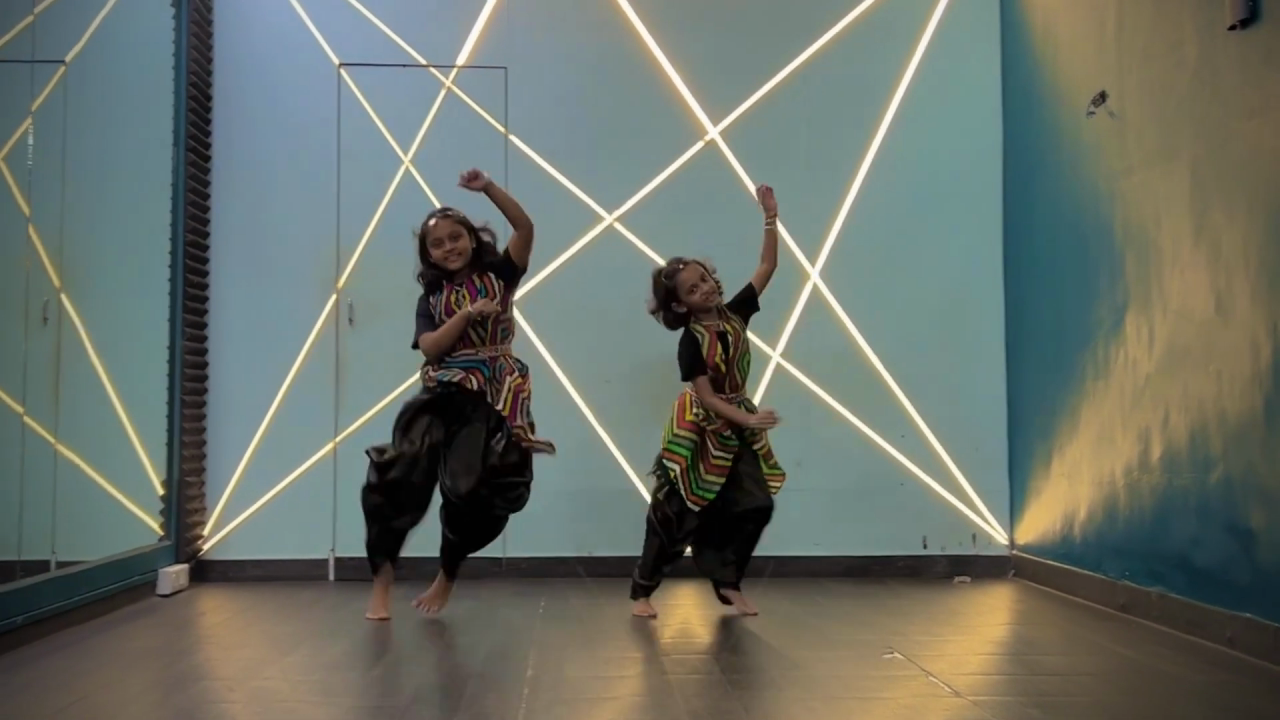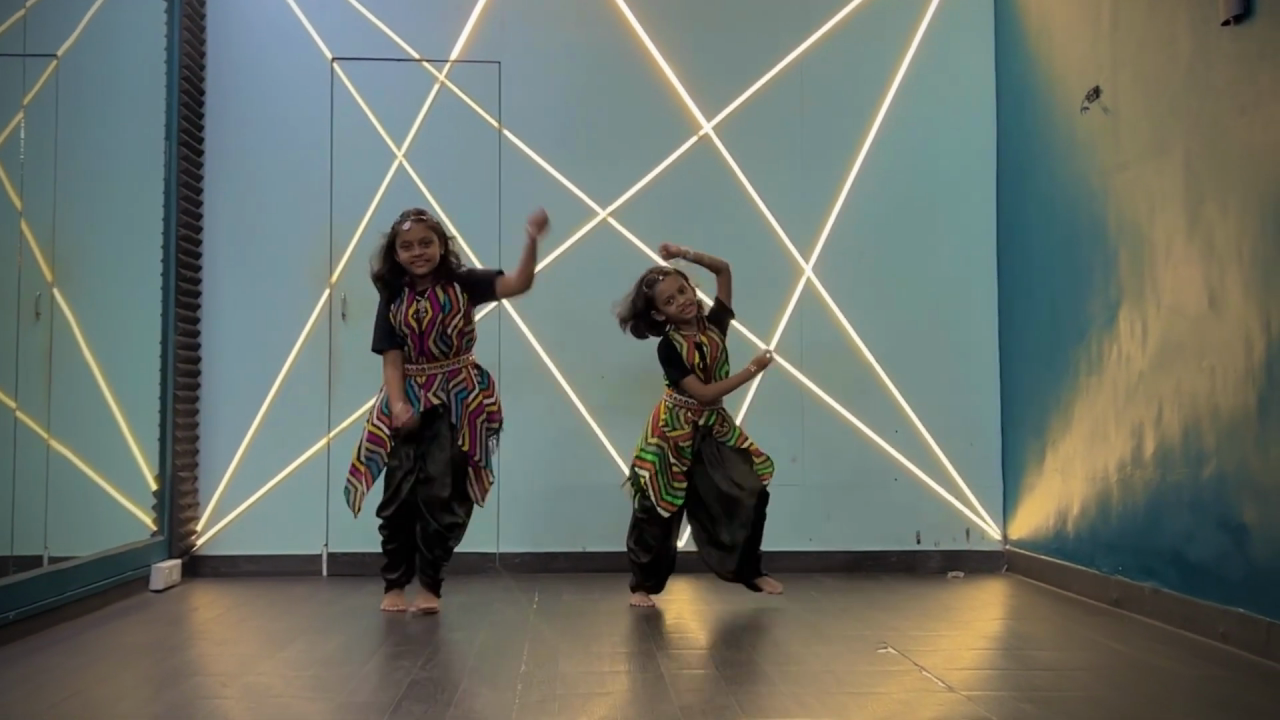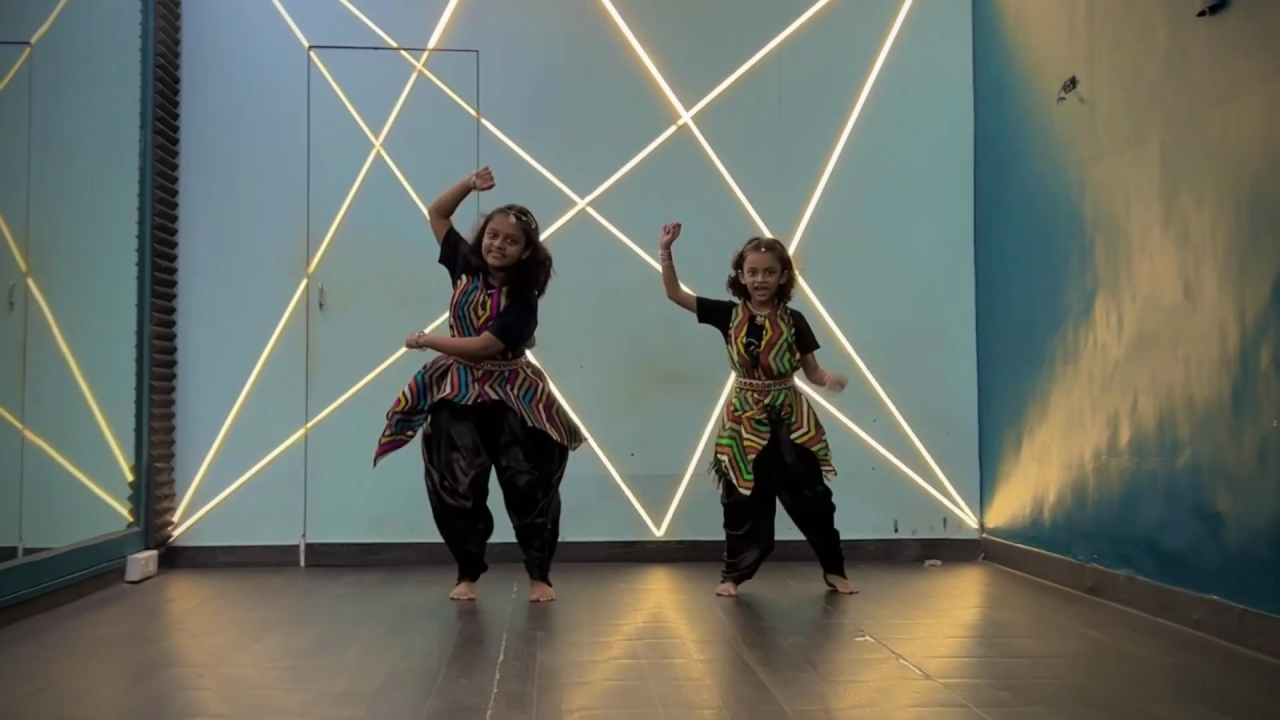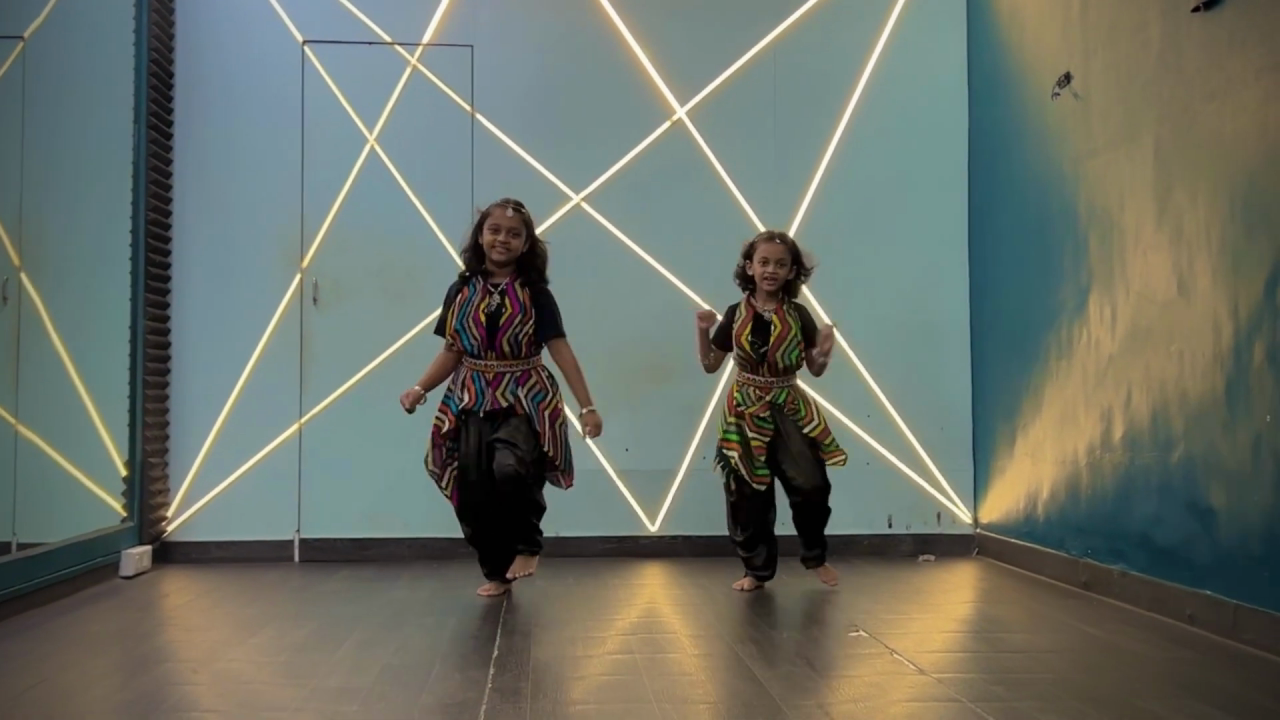
dt=0.5s
person 1, frame 1
left shoulder: (497, 277)
right shoulder: (431, 297)
left elbow: (525, 228)
right elbow: (429, 348)
left wrist: (490, 188)
right wrist: (466, 313)
left hip: (490, 394)
right hip: (441, 390)
left knee: (466, 485)
right knee: (395, 470)
left ankle: (448, 573)
right ankle: (383, 571)
person 1, frame 2
left shoulder: (464, 285)
right shoulder: (391, 301)
left elbow: (519, 284)
right elbow: (391, 361)
left wrist: (532, 239)
right wrist: (397, 405)
left hip: (460, 400)
right hip: (409, 405)
left knee: (442, 491)
right knee: (403, 495)
left ankle: (431, 584)
right ankle: (396, 584)
person 1, frame 3
left shoulder: (522, 299)
right shoulder: (465, 266)
left elbow: (486, 347)
right elbow: (438, 215)
left wrist: (426, 342)
right wrist: (468, 186)
left hip: (512, 395)
right hip: (457, 391)
left knee: (530, 484)
right knee: (458, 488)
left ankle: (539, 574)
right ankle: (469, 573)
person 1, frame 4
left shoulder: (536, 294)
right shoulder: (461, 291)
left elbow: (560, 350)
right elbow: (452, 352)
left wrist: (586, 404)
right wrist: (419, 389)
left hip: (523, 399)
right hip: (470, 402)
left knee: (510, 470)
right knee: (474, 495)
left ankle: (525, 547)
right ankle: (497, 572)
person 2, frame 1
left shoulder: (735, 312)
right shoulder: (689, 342)
left elbow: (768, 265)
right elbow: (707, 396)
left wrist: (770, 217)
right wrist: (748, 416)
left hip: (735, 426)
right hip: (699, 428)
left knee: (755, 505)
right knee: (676, 510)
left ankle: (729, 585)
right ankle: (642, 590)
person 2, frame 2
left shoulder: (714, 325)
right shoulder: (669, 348)
left elbow: (723, 270)
right elbow: (704, 393)
left wrist: (684, 254)
right wrist: (751, 371)
left hip: (713, 428)
right hip: (677, 432)
left knee: (749, 493)
right knee: (658, 511)
left ankle: (748, 570)
right ankle: (643, 585)
person 2, frame 3
left shoulder: (792, 320)
right shoulder: (727, 315)
left elbow: (811, 370)
right elbow: (674, 294)
left wrist: (830, 380)
right wrist: (666, 250)
left hip: (791, 415)
right hip: (746, 414)
left knee: (812, 496)
right knee: (744, 498)
left ankle: (834, 569)
right ankle: (734, 573)
person 2, frame 4
left shoulder: (799, 315)
right shoulder: (736, 314)
left elbow: (816, 370)
right elbow: (710, 365)
left wrist: (824, 353)
right wrist: (703, 333)
left hip: (790, 408)
right hip: (746, 411)
left knee: (810, 484)
right knee: (749, 495)
left ankle: (816, 556)
right ankle: (756, 569)
